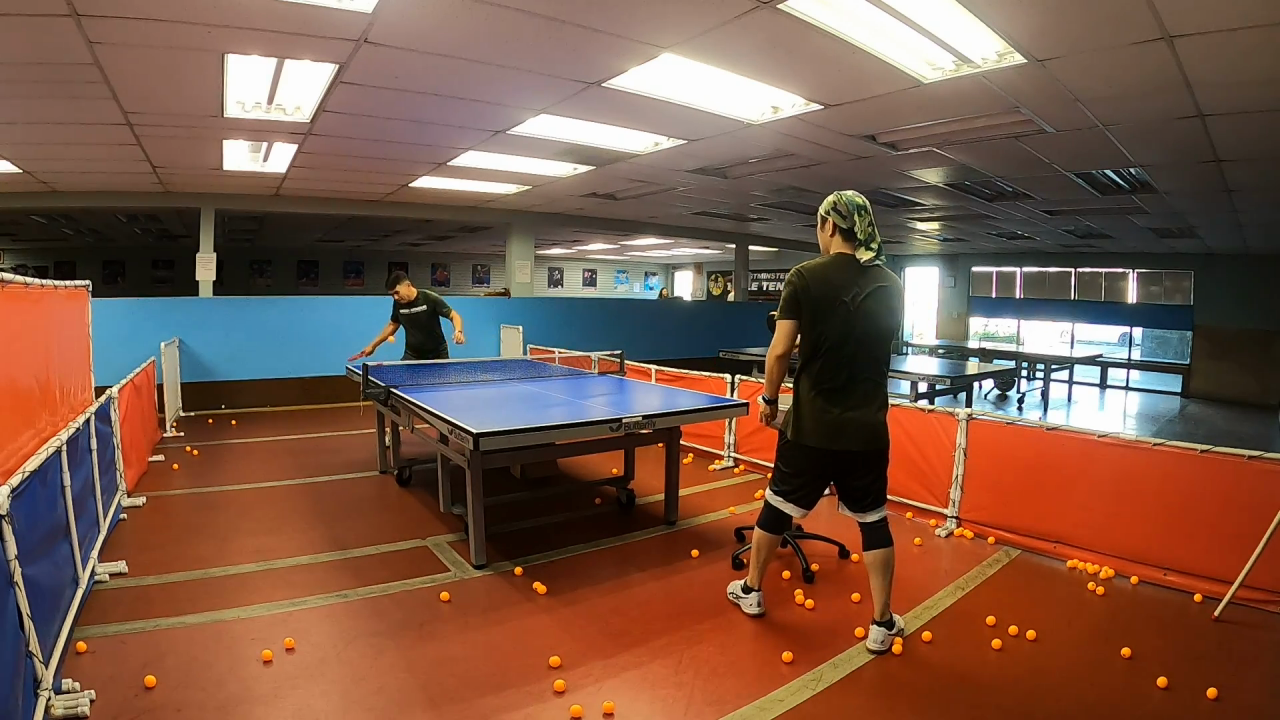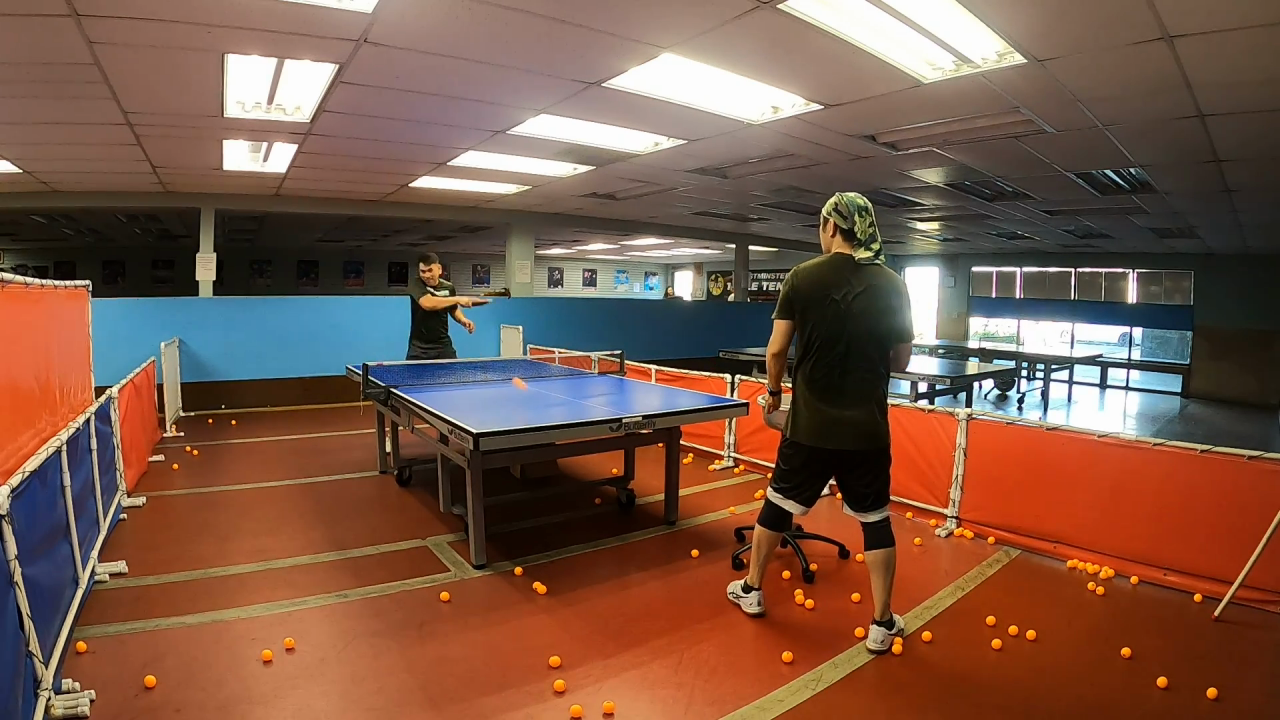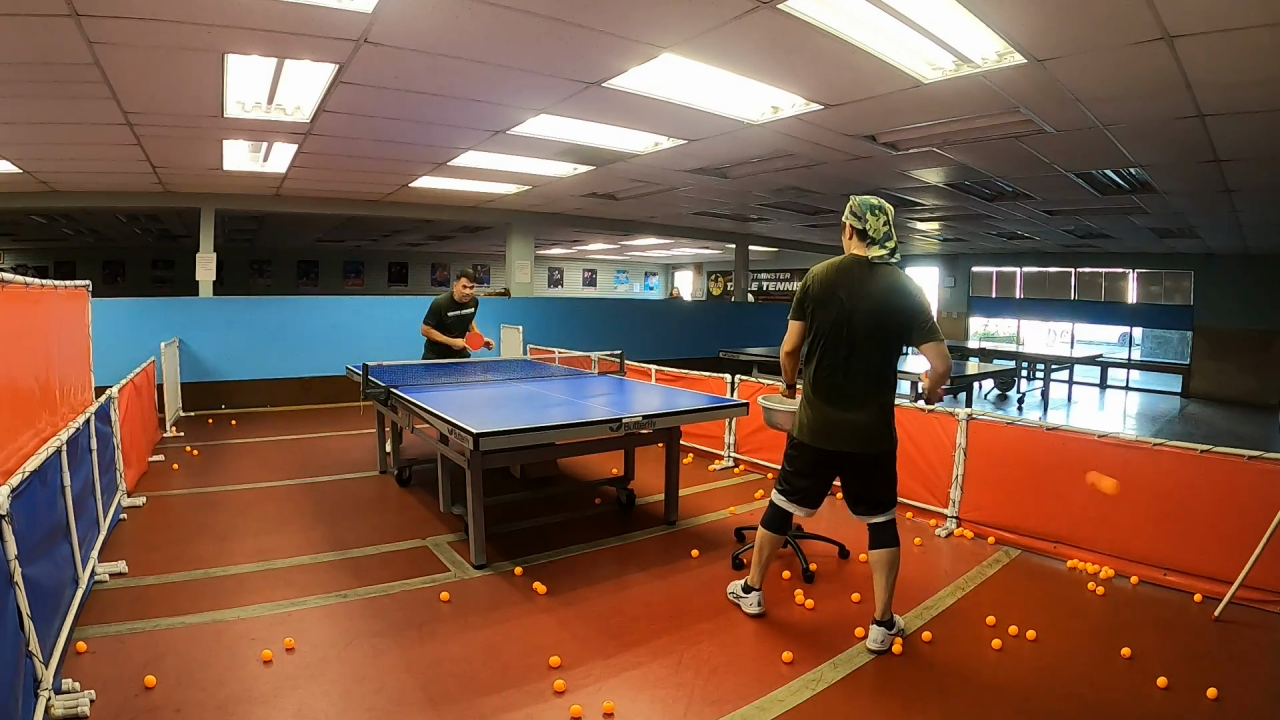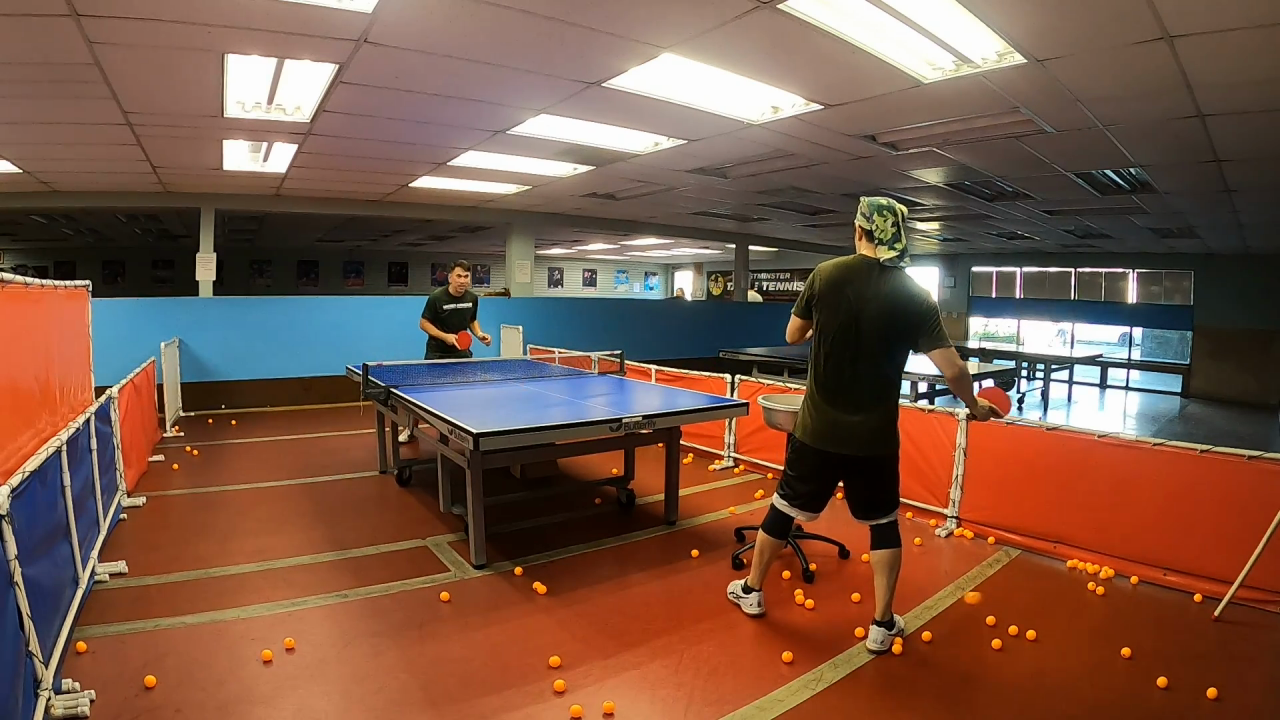
dt=0.3s
person 1, frame 1
left shoulder: (805, 276)
right shoulder: (890, 285)
left elbow: (780, 351)
left wrist: (768, 397)
left hip: (812, 424)
right hip: (867, 428)
left knee: (778, 506)
right knee: (873, 520)
left ankle: (751, 590)
right ankle: (882, 624)
person 1, frame 2
left shoulder: (802, 277)
right shoulder: (892, 285)
left elbow: (776, 349)
right elbow: (900, 361)
left wrist: (773, 389)
left hip: (809, 423)
right hip: (866, 428)
left knee: (778, 504)
right knee: (875, 520)
left ankle: (751, 589)
right ankle: (882, 624)
person 1, frame 3
left shoulder: (818, 276)
right shoulder: (905, 289)
left elbow: (790, 348)
right elbow: (941, 364)
left wrist: (789, 384)
right wrist: (933, 390)
left hip: (815, 425)
right hip: (871, 432)
left knee: (782, 506)
right knee: (881, 521)
left ankle: (752, 589)
right ankle: (882, 624)
person 1, frame 4
left shoulder: (826, 273)
right shoulder: (914, 295)
left elbow: (794, 335)
right elbow: (953, 371)
right wrist: (976, 405)
left hip: (817, 426)
right hip: (874, 435)
left knee: (785, 508)
right knee: (884, 524)
left ankle: (751, 590)
right ankle: (883, 626)
